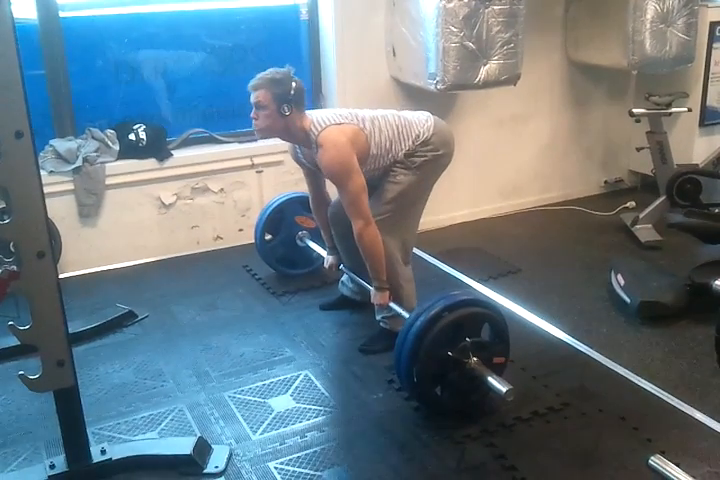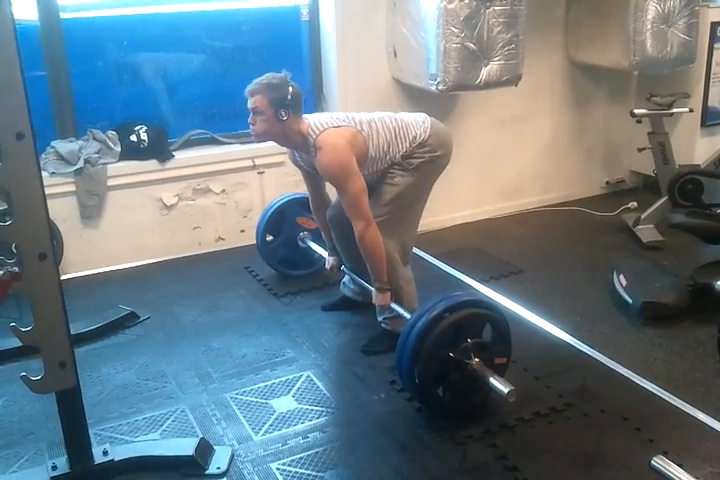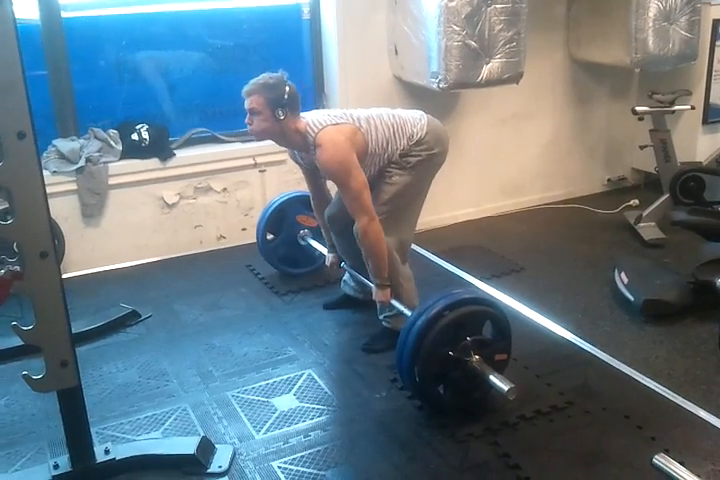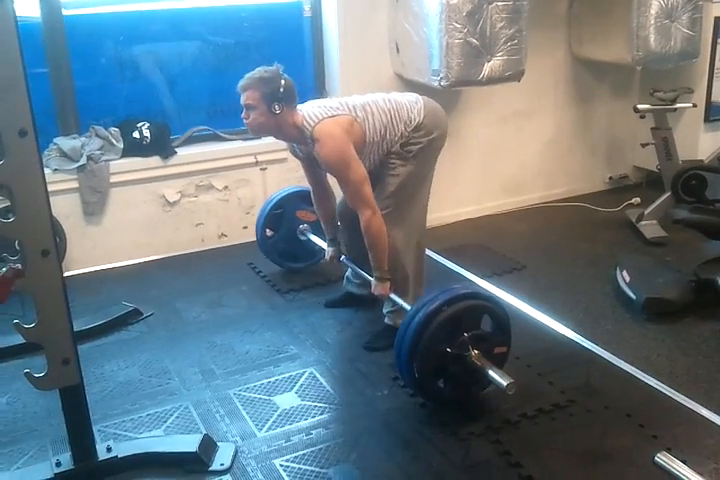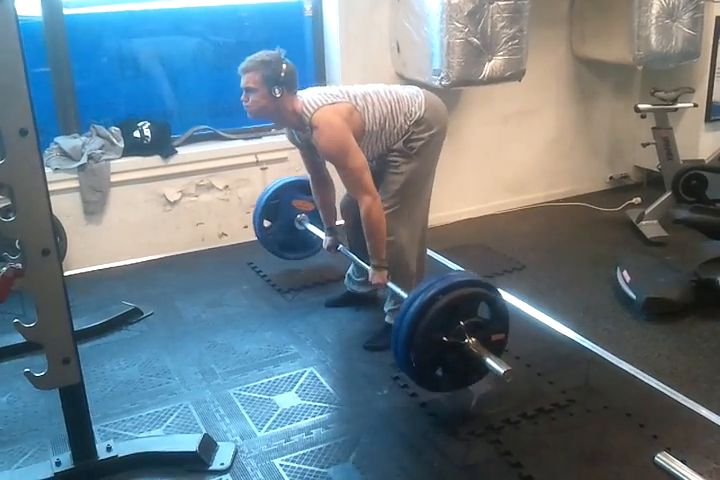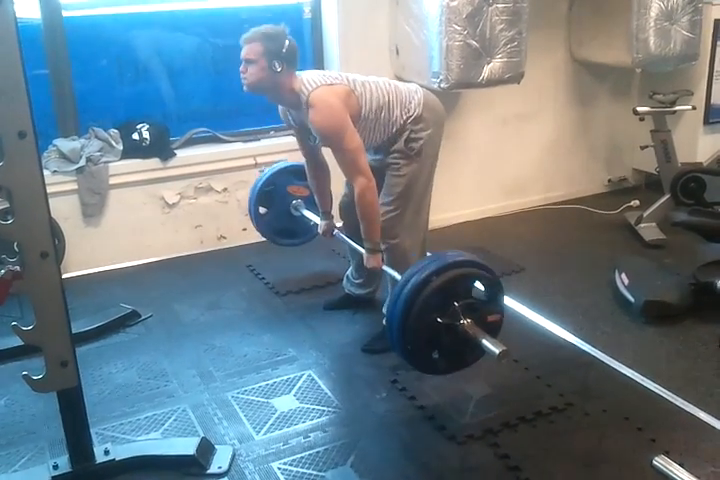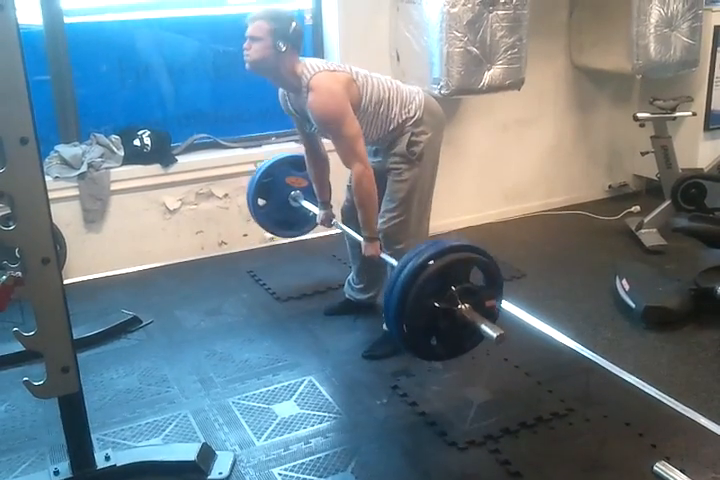
dt=0.2s
person 1, frame 1
left shoulder: (332, 147)
right shoulder: (299, 142)
left elbow: (363, 224)
right elbow: (318, 199)
left wrist: (381, 286)
right wrist: (331, 250)
left hip: (427, 143)
right hip: (398, 143)
left knee: (383, 229)
right knee: (340, 216)
left ankle: (398, 324)
right ankle: (356, 291)
person 1, frame 2
left shoulder: (331, 150)
right shoulder: (298, 145)
left elbow: (364, 225)
right elbow: (318, 201)
left wrist: (383, 287)
right wrist: (332, 251)
left hip: (425, 145)
right hip: (397, 143)
left knee: (383, 232)
right knee: (338, 218)
left ankle: (400, 325)
right ankle: (358, 291)
person 1, frame 3
left shoulder: (330, 148)
right shoulder: (296, 141)
left elbow: (367, 221)
right elbow: (320, 197)
left wrist: (383, 284)
right wrist: (332, 247)
left hip: (421, 142)
right hip: (394, 140)
left knee: (384, 229)
right knee: (338, 217)
left ankle: (400, 322)
right ankle: (358, 290)
person 1, frame 4
left shoulder: (328, 140)
right shoulder: (294, 134)
left elbow: (370, 213)
right elbow: (320, 190)
left wrist: (382, 278)
right wrist: (332, 241)
left hip: (420, 127)
right hip: (391, 131)
left knee: (392, 223)
right knee: (348, 212)
left ankle: (402, 320)
right ankle: (359, 288)
person 1, frame 5
left shoulder: (326, 126)
right shoulder: (293, 121)
left elbow: (369, 199)
right elbow: (320, 178)
left wrist: (379, 266)
right wrist: (330, 231)
left hip: (420, 122)
right hip: (391, 128)
left knee: (395, 221)
right knee: (352, 210)
right ankle: (361, 287)
person 1, frame 6
left shoulder: (323, 106)
right shoulder: (288, 105)
left elbow: (362, 181)
right elbow: (314, 161)
left wrist: (373, 250)
right wrist: (325, 215)
left hip: (417, 121)
right hip: (386, 130)
left knee: (395, 223)
right knee: (352, 210)
right ankle: (360, 290)
person 1, frame 7
left shoulder: (323, 92)
right shoulder: (287, 93)
left elbow: (358, 167)
right elbow: (313, 151)
left wrist: (372, 239)
right wrist: (324, 205)
left hip: (415, 125)
right hip: (383, 133)
left knee: (397, 229)
right knee: (352, 216)
right ankle: (362, 295)
